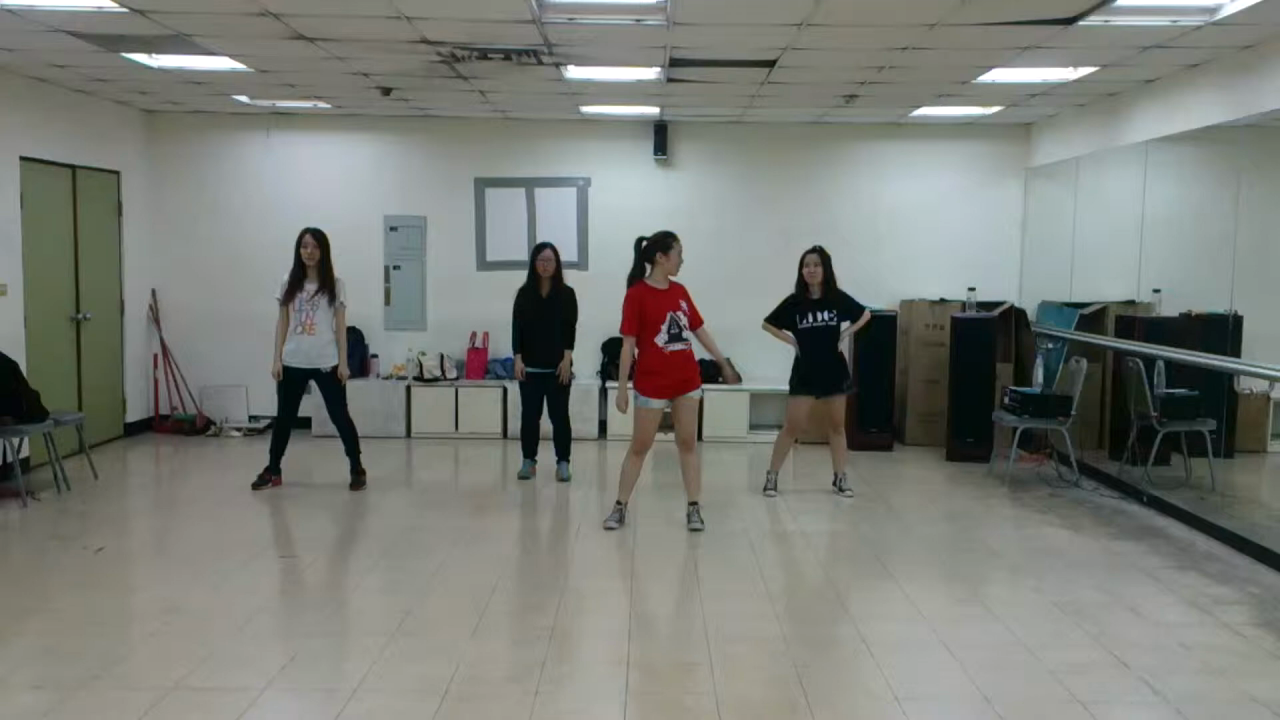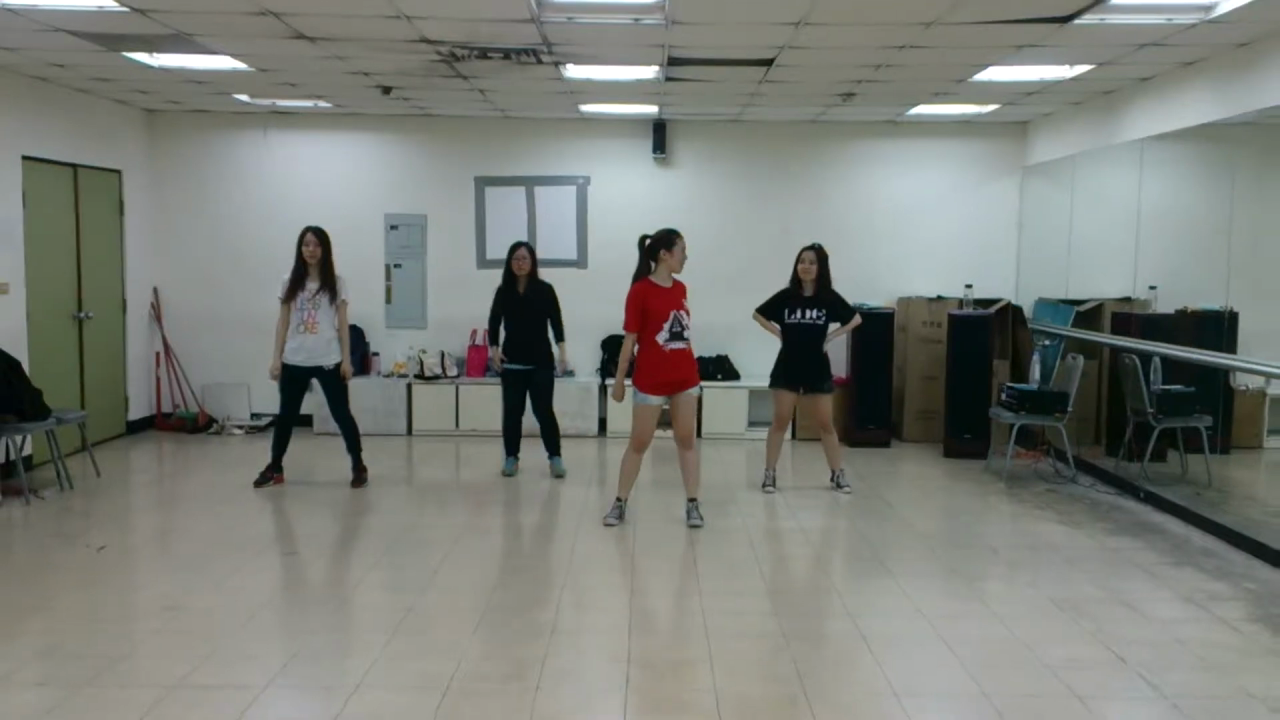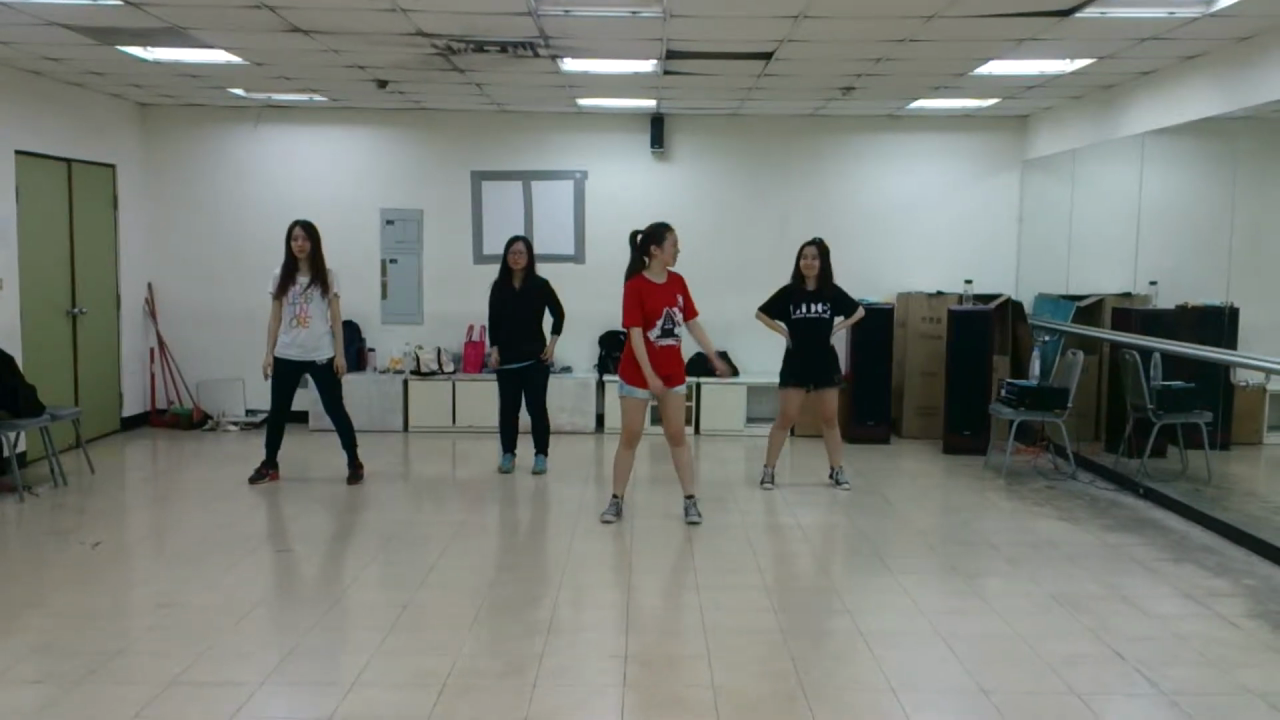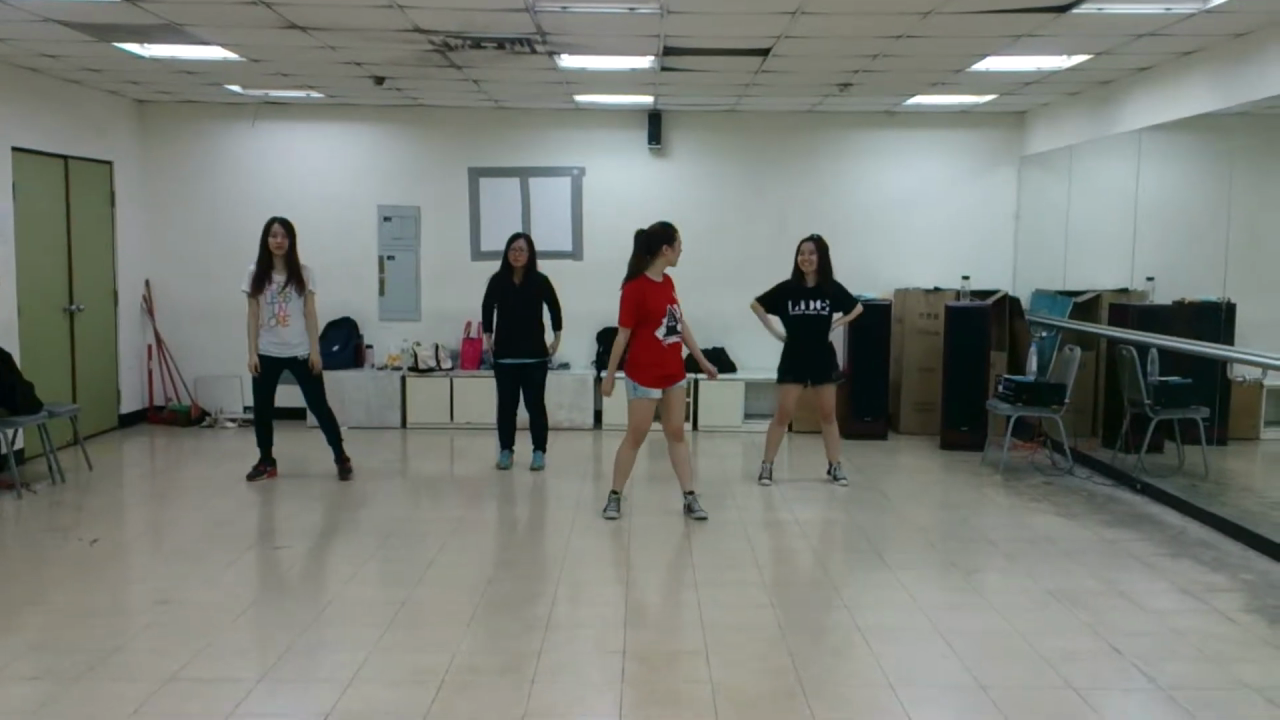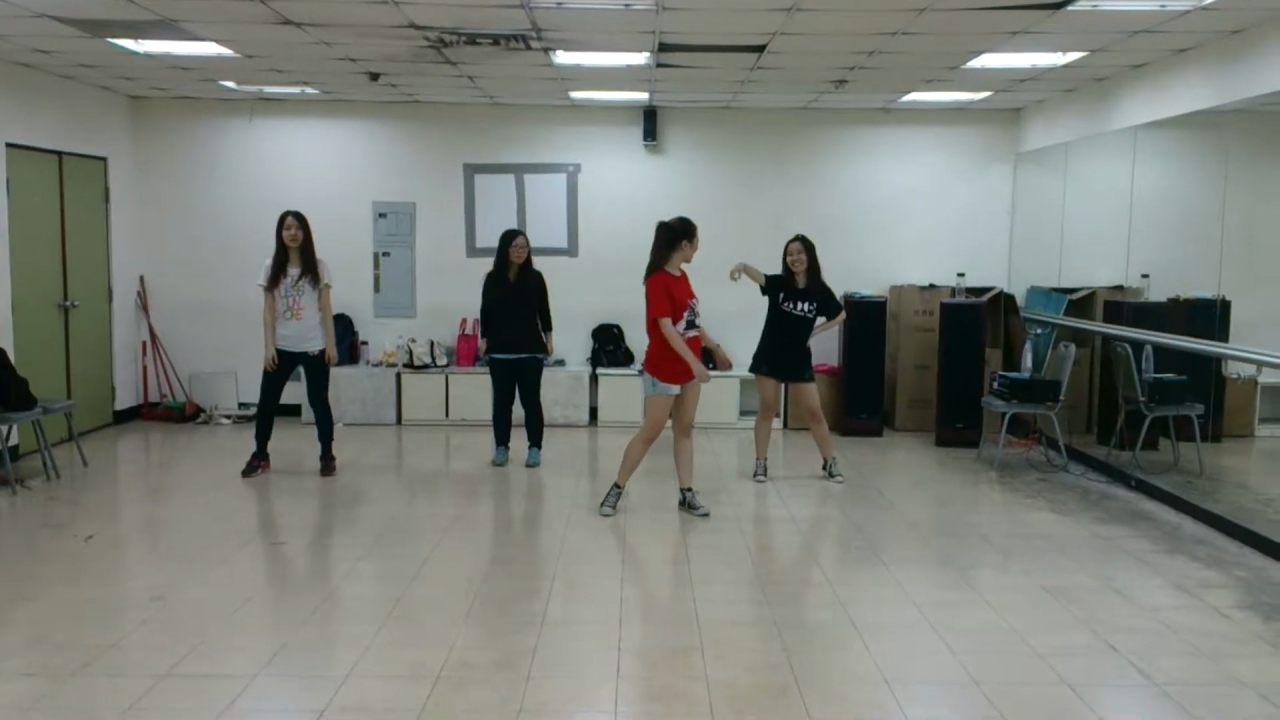
dt=0.5s
person 1, frame 1
left shoulder: (680, 291)
right shoulder: (637, 294)
left elbow: (699, 330)
right elbow: (628, 344)
left wrist: (724, 364)
right wrist: (622, 388)
left hip: (687, 380)
right hip: (652, 383)
left knee: (688, 443)
right knee: (640, 445)
left ankle: (694, 508)
right ankle: (620, 507)
person 1, frame 2
left shoulder: (680, 289)
right shoulder: (641, 290)
right elbow: (630, 339)
right wrist: (619, 380)
left hip: (685, 379)
right hip: (650, 381)
left knee: (686, 440)
right knee: (639, 443)
left ankle: (692, 504)
right ankle: (620, 503)
person 1, frame 3
left shoulder: (678, 282)
right shoulder: (635, 286)
left elbow: (692, 323)
right elbow: (635, 334)
left wrist: (714, 358)
right wrist: (650, 376)
left hip: (673, 373)
right hip: (637, 375)
left knee: (677, 437)
right knee: (630, 438)
left ankle: (690, 500)
right ankle: (616, 500)
person 1, frame 4
left shoulder: (668, 282)
right shoulder: (636, 287)
right elbow: (623, 333)
left wrist: (701, 359)
right wrist: (610, 373)
left hip: (674, 372)
right hip: (645, 375)
left knee: (676, 434)
right knee: (636, 435)
left ankle: (689, 497)
right ankle: (615, 496)
person 1, frame 5
left shoulder: (682, 275)
right shoulder: (657, 280)
right elbow: (666, 328)
left wrist: (715, 346)
right wrist: (694, 362)
left hip: (689, 367)
right hip: (664, 370)
left knee: (684, 431)
right knee: (650, 433)
left ankle: (687, 494)
right ankle: (616, 490)
person 2, frame 1
left shoulder: (334, 284)
right shoulder: (289, 283)
left elbow: (340, 326)
right elbow: (282, 324)
left wrist: (343, 362)
right wrist: (277, 358)
left hip: (326, 363)
right hip: (293, 362)
left knee: (340, 416)
right knee: (284, 417)
left ankle: (357, 470)
right ankle: (273, 471)
person 2, frame 2
left shoulder: (335, 283)
right shoulder: (291, 282)
left elbow: (343, 324)
right elbow: (283, 322)
left wrist: (346, 359)
right wrist: (277, 357)
left hip: (329, 361)
right hip: (294, 361)
left knee: (341, 414)
right knee: (286, 414)
left ankle: (358, 467)
right ankle: (275, 468)
person 2, frame 3
left shoulder: (327, 276)
right shoulder: (281, 276)
left elbow: (335, 317)
right elbow: (275, 318)
left wrist: (340, 354)
right wrist: (269, 353)
left hip: (321, 355)
right hip: (287, 355)
left knee: (335, 409)
right knee: (278, 410)
left ankle: (354, 463)
right ankle: (270, 465)
person 2, frame 4
left shoulder: (303, 273)
right shoulder: (256, 273)
left elbow: (310, 314)
right elbow: (253, 315)
left wrist: (315, 349)
right wrist: (252, 352)
left hip: (301, 352)
right hip: (267, 353)
left knee: (318, 405)
right knee: (262, 408)
left ankle: (341, 459)
right ankle: (266, 461)
person 2, frame 5
left shoulder: (318, 266)
right shoulder: (272, 268)
left elbow: (326, 308)
right elbow: (269, 310)
left wrist: (331, 343)
right wrist: (269, 346)
left hip: (314, 346)
right hip: (283, 347)
left knee: (319, 401)
right knee: (267, 400)
left ankle: (327, 456)
right ankle: (260, 456)
person 3, frame 1
left shoulder: (838, 298)
right shoulder: (794, 302)
left elbow: (865, 315)
right elbow: (768, 324)
left wrist: (844, 335)
right wrist: (791, 340)
left hip: (834, 371)
right hip: (805, 372)
left knee: (836, 426)
right knee: (792, 427)
left ankle: (840, 478)
right ankle: (772, 476)
person 3, frame 2
left shoulder: (830, 298)
right shoulder: (786, 296)
left elbow: (855, 320)
right elbow: (758, 315)
left wrist: (831, 336)
right wrist: (779, 333)
left hip: (817, 368)
right hip: (787, 368)
left knee: (826, 424)
right knee: (780, 422)
left ankle: (837, 474)
right ankle: (769, 473)
person 3, frame 3
left shoulder: (832, 292)
right shoulder: (789, 292)
left elbow: (859, 312)
right elbow: (761, 314)
left wrist: (836, 329)
right wrist: (784, 331)
left hip: (825, 363)
right hip: (796, 364)
left knee: (830, 420)
right knee: (785, 420)
left ankle: (837, 470)
right ankle: (769, 469)
person 3, frame 4
left shoulder: (831, 288)
right shoulder: (787, 288)
left elbow: (857, 308)
right elbow: (757, 305)
left wrist: (835, 325)
right wrist: (774, 330)
left hip: (824, 360)
right hip: (793, 361)
left knee: (828, 415)
right knee: (783, 415)
left ankle: (835, 466)
right ankle: (767, 466)
person 3, frame 5
left shoulder: (820, 290)
right shoulder: (779, 283)
left elbow: (840, 315)
right elbow: (758, 277)
left wrist: (816, 331)
right wrist: (742, 268)
left hip: (799, 360)
right hip: (769, 357)
left knee: (815, 413)
right knee: (767, 410)
left ankle: (830, 463)
right ankle: (760, 462)
person 4, frame 1
left shoulder: (566, 293)
right shoulder: (525, 293)
left elbow: (570, 329)
right elbow: (517, 328)
left wrist: (567, 359)
right wrist: (518, 359)
left hip: (557, 365)
right hip: (530, 365)
left knee: (559, 415)
right knee: (529, 414)
left ankle: (563, 462)
right ankle: (528, 461)
person 4, frame 2
left shoulder: (544, 290)
right shoulder: (504, 291)
left elbow: (556, 321)
right elbow: (494, 322)
left wrist: (562, 351)
right wrist: (495, 348)
left hip: (541, 362)
right hip: (511, 362)
left knee: (544, 410)
right knee: (512, 411)
left ankle: (556, 457)
right ankle: (511, 458)
person 4, frame 3
left shoulder: (540, 285)
right shoulder: (499, 286)
left elbow: (558, 314)
right elbow: (493, 320)
left wrist: (552, 343)
right wrist: (493, 350)
left hip: (535, 358)
right hip: (507, 358)
left knee: (537, 407)
right knee: (508, 407)
left ankle: (541, 455)
right ankle: (508, 455)
person 4, frame 4
left shoulder: (539, 281)
right shoulder: (497, 281)
left elbow: (554, 308)
right elbow: (487, 308)
left wrist: (557, 338)
right wrist: (487, 335)
left hip: (535, 354)
right hip: (504, 354)
left knee: (535, 403)
right knee: (506, 404)
left ankle: (539, 451)
right ankle: (506, 451)
person 4, frame 5
left shoulder: (535, 278)
right shoulder: (493, 278)
left elbow: (544, 310)
right elbow: (486, 312)
left wrist: (548, 339)
right wrist: (484, 339)
left hip: (531, 350)
right hip: (500, 351)
left knee: (531, 400)
right knee: (502, 400)
left ankle: (535, 448)
right ankle: (501, 447)
